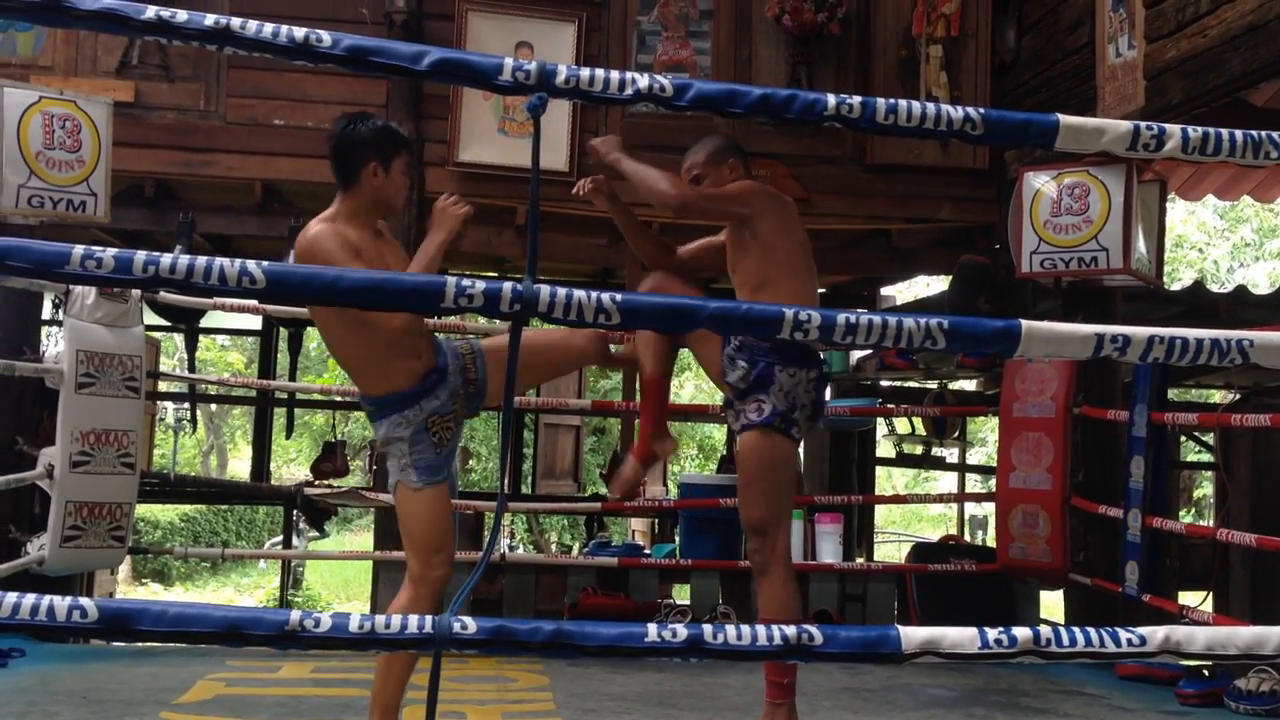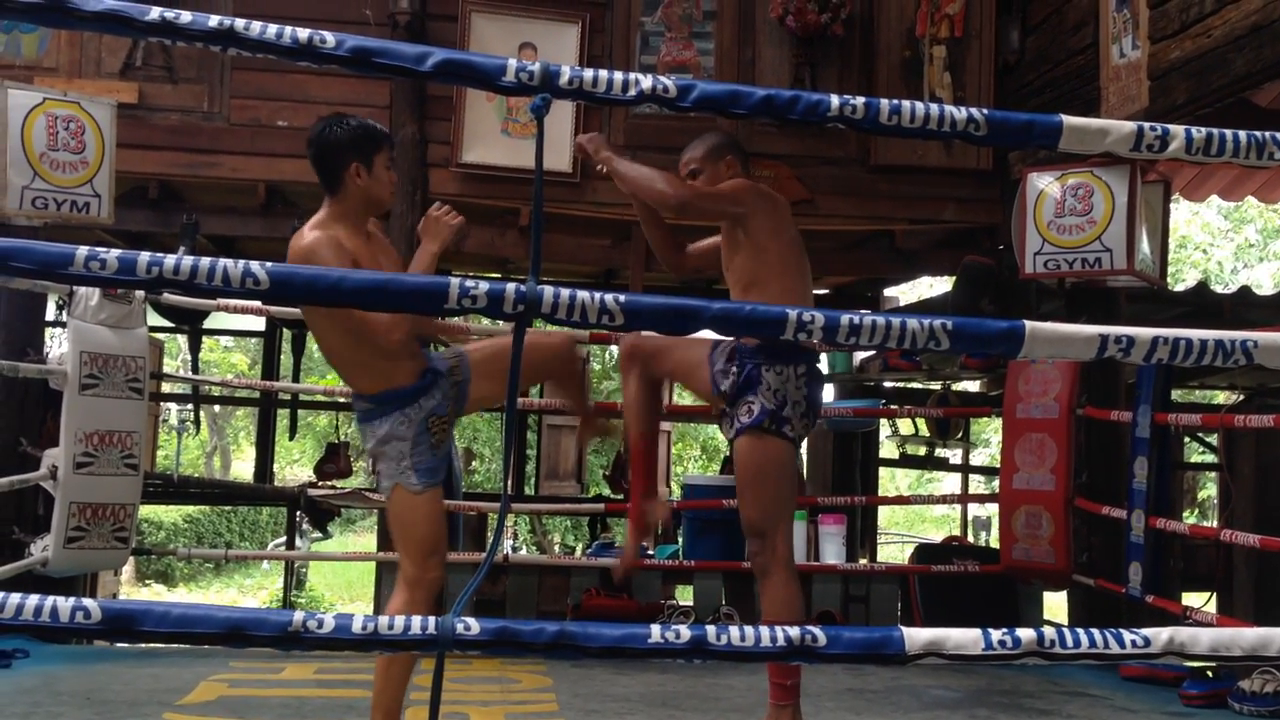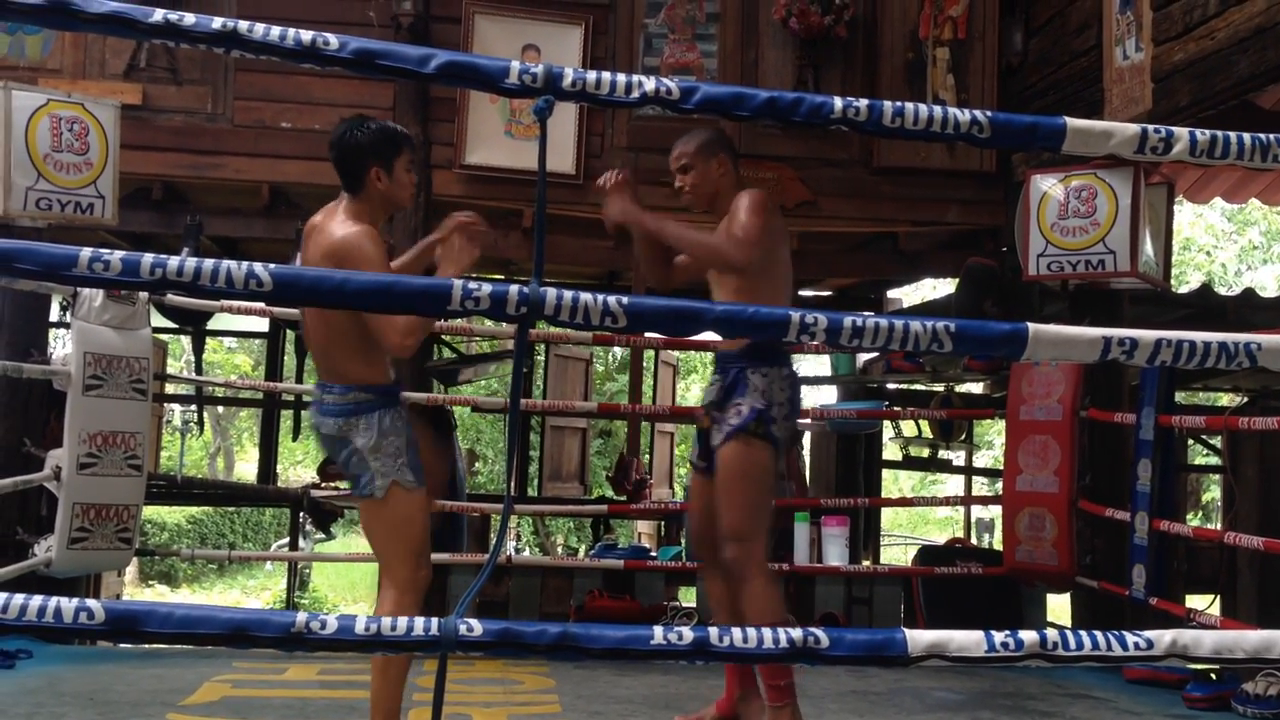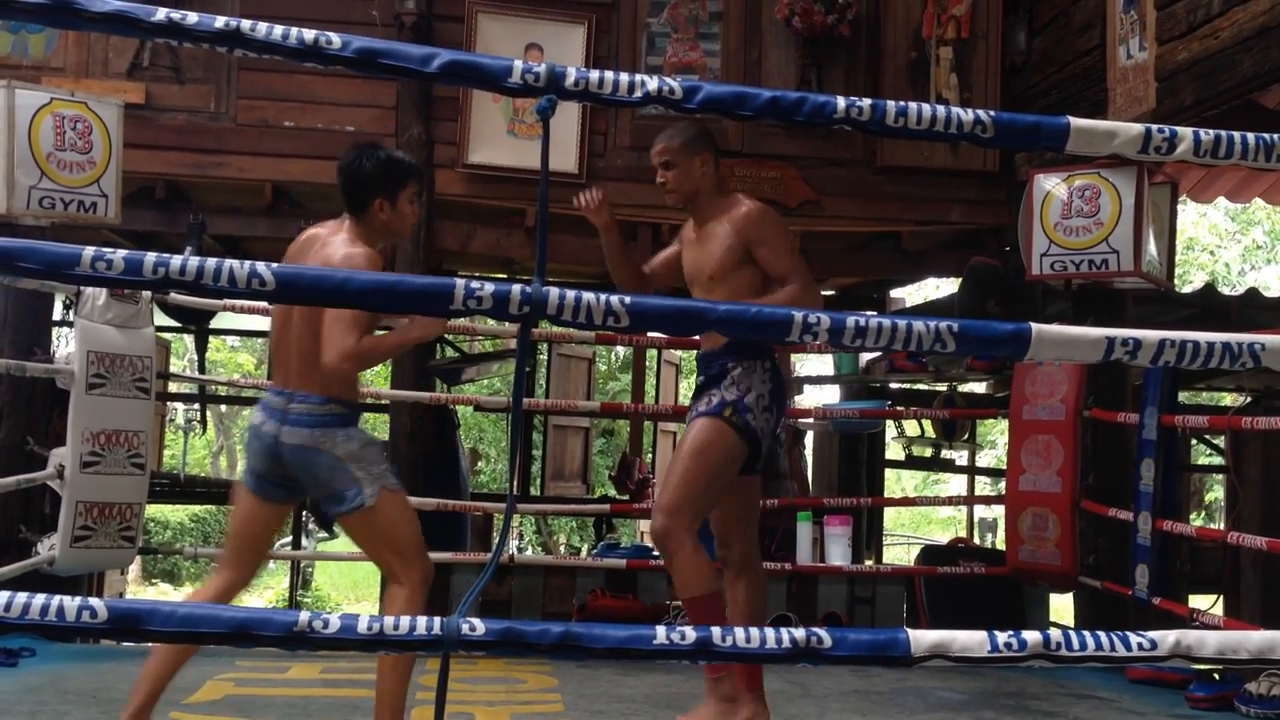
dt=0.2s
person 1, frame 1
left shoulder: (372, 228)
right shoulder: (319, 241)
right elbow: (395, 316)
right wrist: (438, 239)
left hip: (451, 367)
right hip: (404, 414)
left knee: (587, 340)
right knee: (427, 574)
person 1, frame 2
left shoulder: (368, 229)
right shoulder: (313, 246)
right elbow: (390, 329)
right wrist: (429, 249)
left hip: (439, 374)
right hip: (397, 415)
left knee: (561, 350)
right knee: (421, 576)
left ankle: (590, 428)
person 1, frame 3
left shoulder: (334, 221)
right shoulder: (352, 239)
right elbow: (401, 339)
left wrist: (436, 244)
right wrist: (450, 271)
left hip: (349, 402)
right hip: (364, 415)
left knee: (435, 462)
right knee: (407, 576)
person 1, frame 4
left shoulder: (312, 239)
right shoulder: (358, 260)
right elbow: (337, 360)
right wrist: (416, 331)
left hip: (272, 419)
right hip: (325, 432)
left knee: (227, 577)
right knee: (411, 573)
person 2, frame 1
left shoulder: (757, 199)
right shoulder: (736, 231)
left elbow: (677, 200)
right elbow: (665, 260)
left wrist: (620, 158)
right wrist: (613, 205)
left hip: (782, 374)
right hip: (751, 364)
left knee: (765, 547)
right knee: (656, 290)
right ankle: (646, 447)
person 2, frame 2
left shoulder: (752, 200)
right shoulder: (739, 230)
left elbow: (675, 199)
right elbow: (678, 258)
left wrist: (609, 155)
right wrist: (634, 191)
left hip: (774, 375)
right hip: (745, 367)
left knee: (767, 550)
right knee: (638, 349)
right ankle: (641, 505)
person 2, frame 3
left shoulder: (752, 205)
right shoulder: (729, 223)
left elbow: (741, 258)
right elbow: (663, 275)
left wrist: (642, 218)
right wrist: (635, 214)
left hip: (758, 382)
right hip: (730, 383)
left knee: (744, 553)
right knee: (708, 545)
person 2, frame 4
left shoulder: (750, 216)
right shoulder: (692, 234)
left elbow: (807, 295)
right elbow: (636, 288)
left wrist: (724, 310)
right wrist: (608, 230)
left hip: (744, 379)
right hip: (716, 382)
left knee: (670, 524)
right knee: (735, 553)
